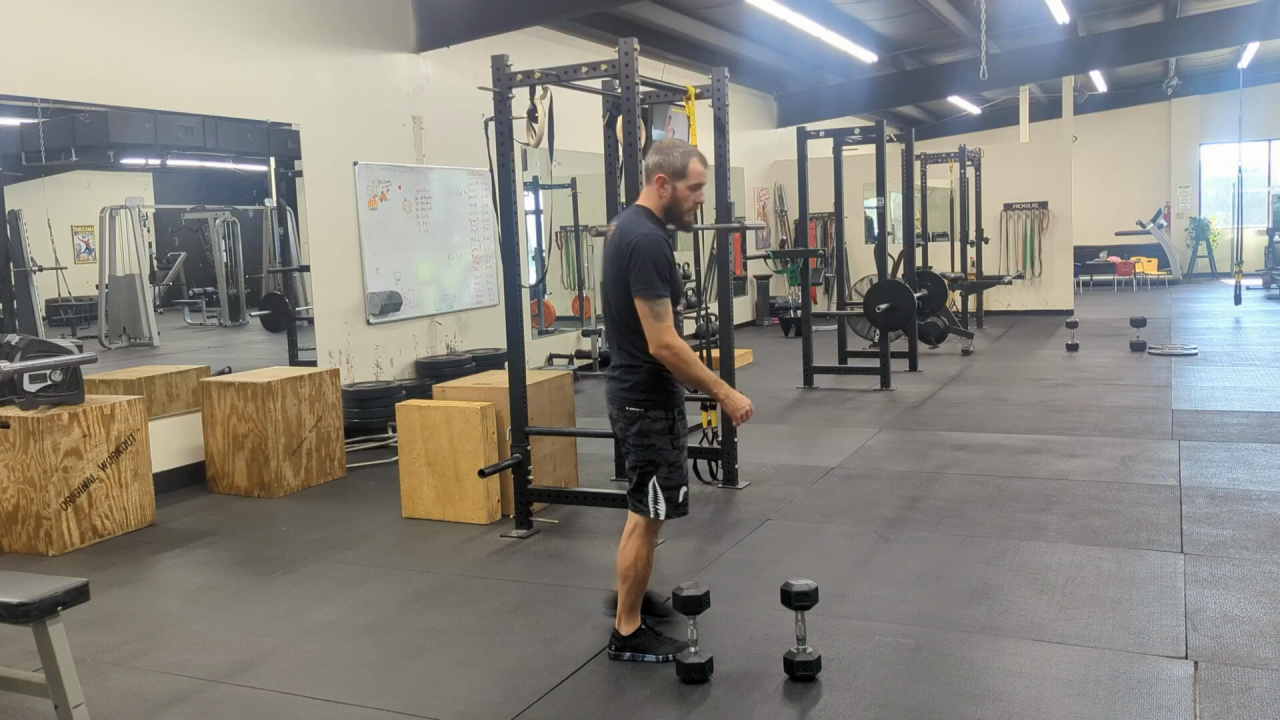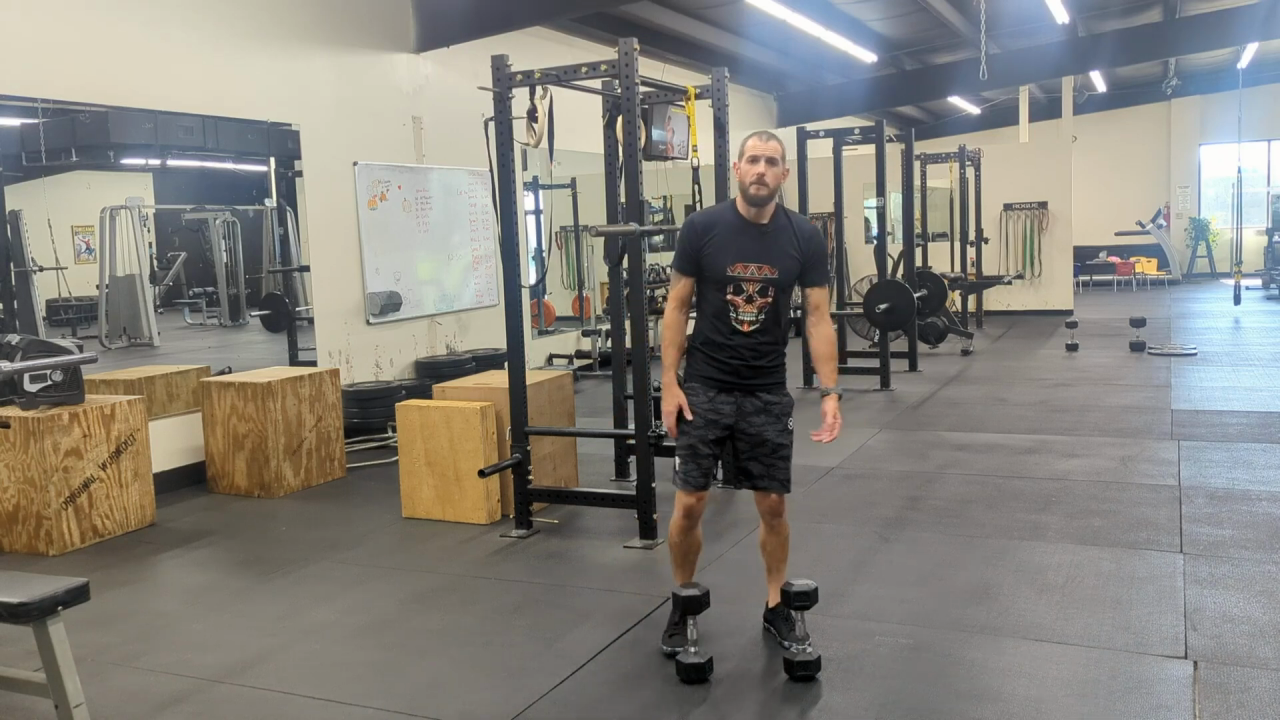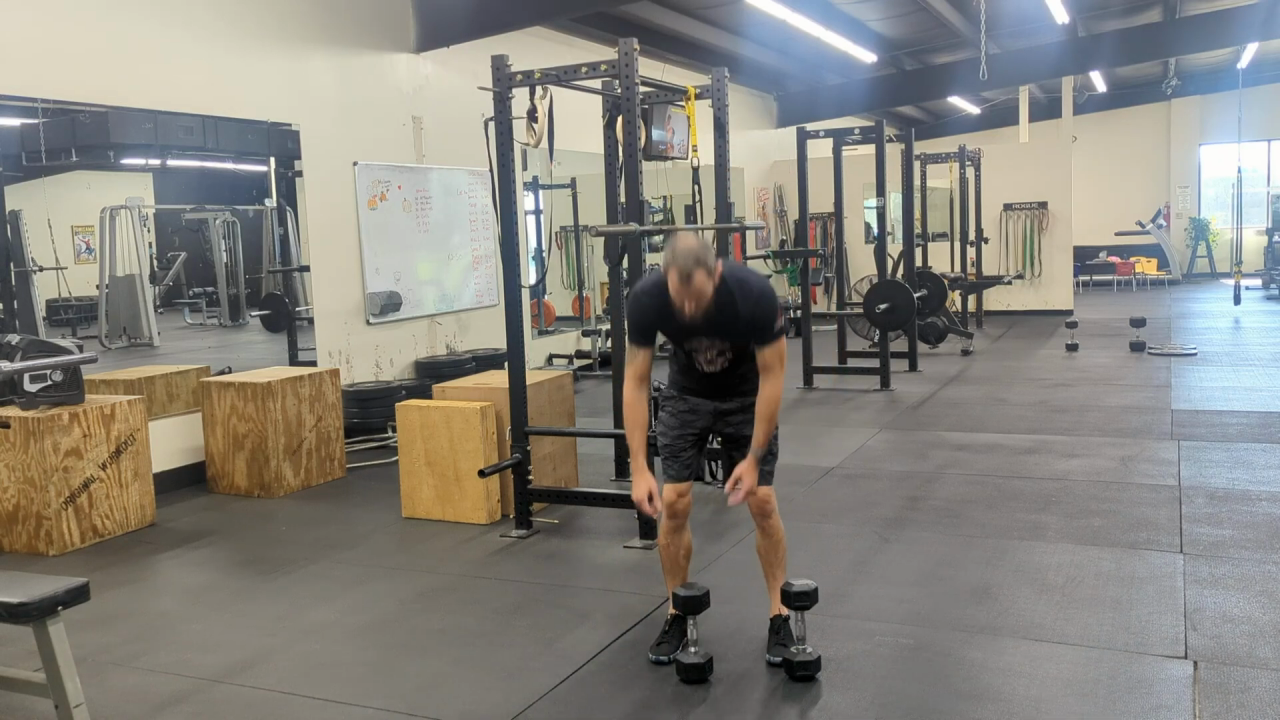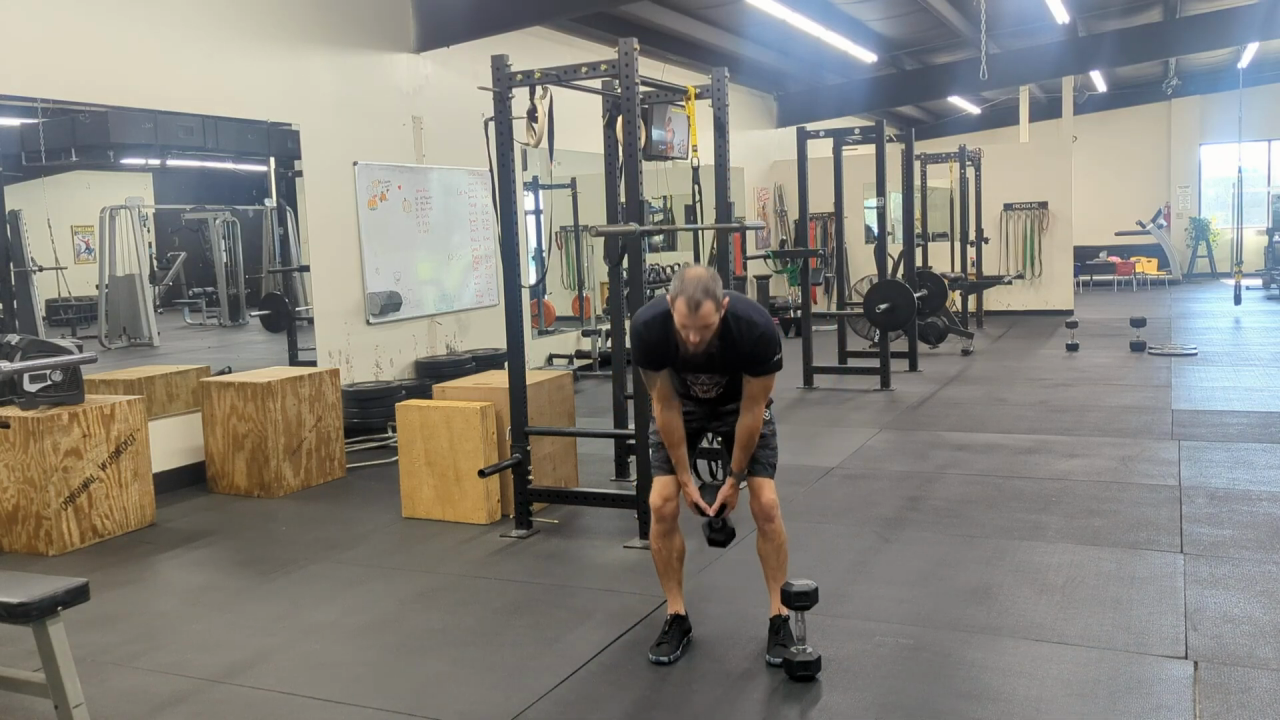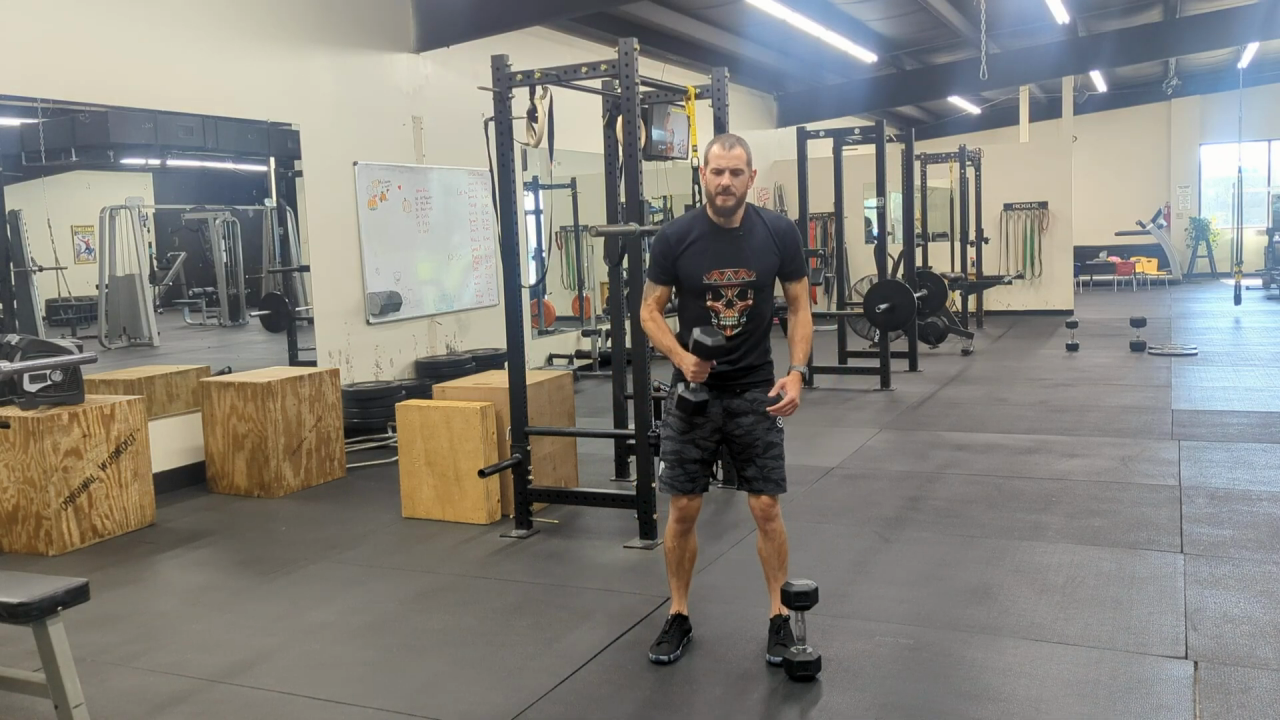
dt=1s
person 1, frame 1
left shoulder: (640, 232)
right shoulder: (643, 242)
right elbow: (663, 343)
right wrist: (723, 393)
left hip: (653, 396)
right hip: (646, 402)
left knee: (658, 505)
right knee: (649, 516)
left ankle: (633, 594)
right ankle: (627, 632)
person 1, frame 2
left shoulder: (804, 237)
right shoulder: (702, 227)
left elbow: (818, 318)
right elbow: (677, 307)
left wrist: (830, 393)
right wrist: (669, 383)
left hip: (767, 393)
right hip: (705, 389)
left knee: (772, 504)
right knee: (689, 503)
left ankle: (775, 606)
right ankle: (683, 608)
person 1, frame 3
left shoulder: (754, 292)
right shoulder: (646, 297)
left elbow: (772, 376)
right elbow: (636, 382)
left wrist: (754, 459)
right wrist: (639, 469)
left hip: (745, 396)
right hip: (685, 397)
left knee: (762, 502)
right knee: (673, 502)
left ankle: (779, 616)
right ankle: (679, 616)
person 1, frame 4
left shoulder: (756, 327)
right shoulder: (647, 327)
left elbow: (752, 409)
right elbow: (665, 405)
left wrist: (735, 479)
right wrist: (685, 479)
left hip: (739, 403)
right hip: (682, 403)
left knee: (765, 505)
right knee: (662, 505)
left ankle: (779, 618)
right ankle: (676, 618)
person 1, frame 5
left shoulder: (778, 232)
right shoulder: (675, 237)
left elbow: (799, 306)
right elbow: (650, 310)
left wrist: (797, 372)
right wrist: (682, 359)
left hip: (755, 392)
right hip: (694, 393)
left knee: (767, 507)
right knee: (682, 509)
left ankle: (780, 617)
right ankle: (678, 616)
